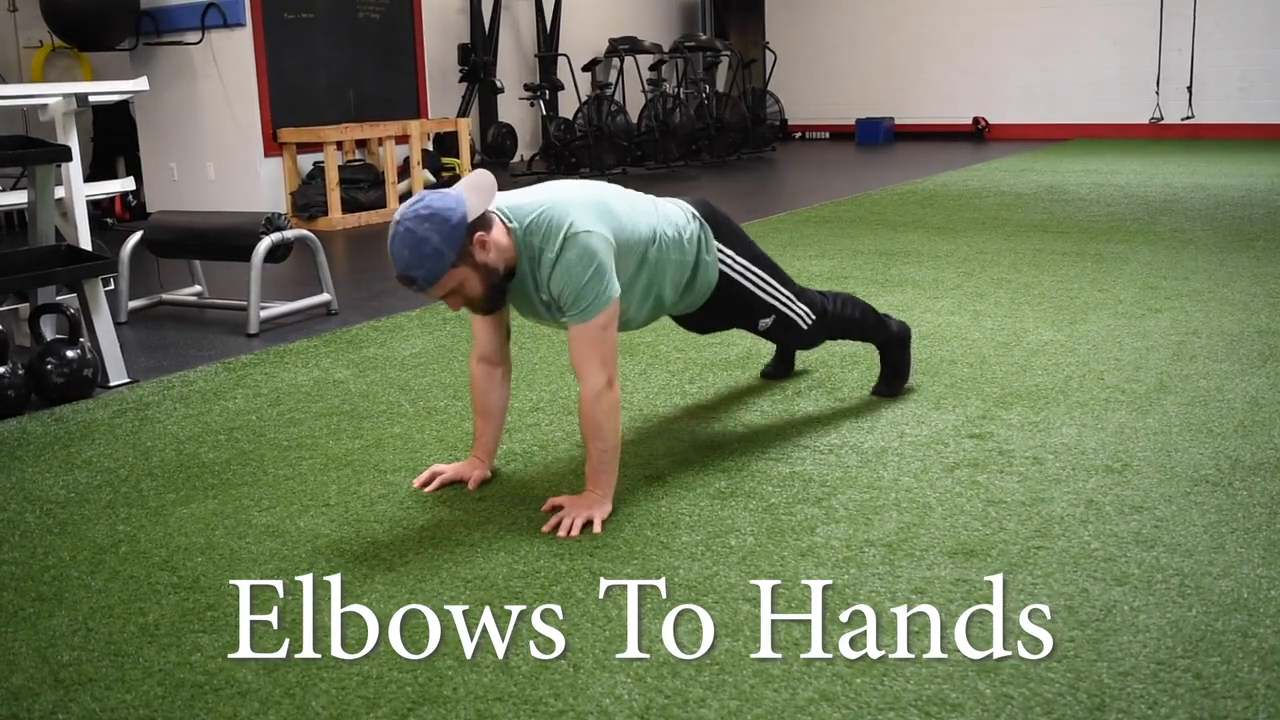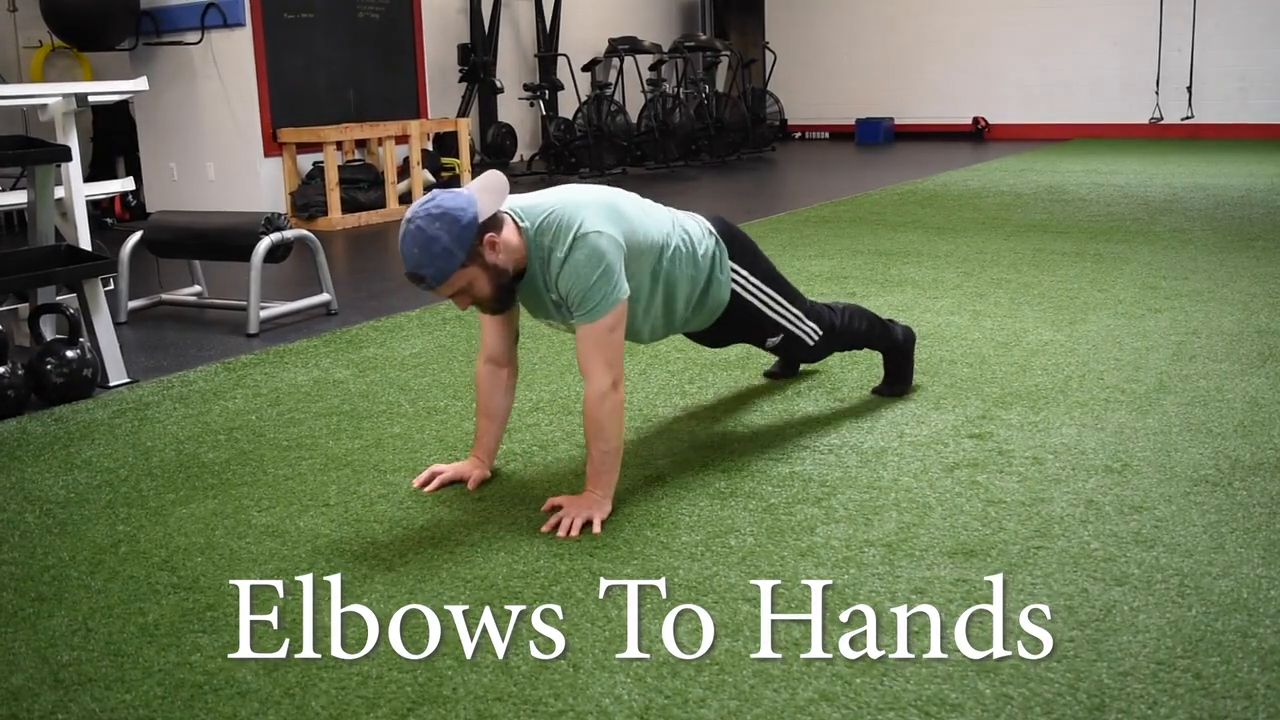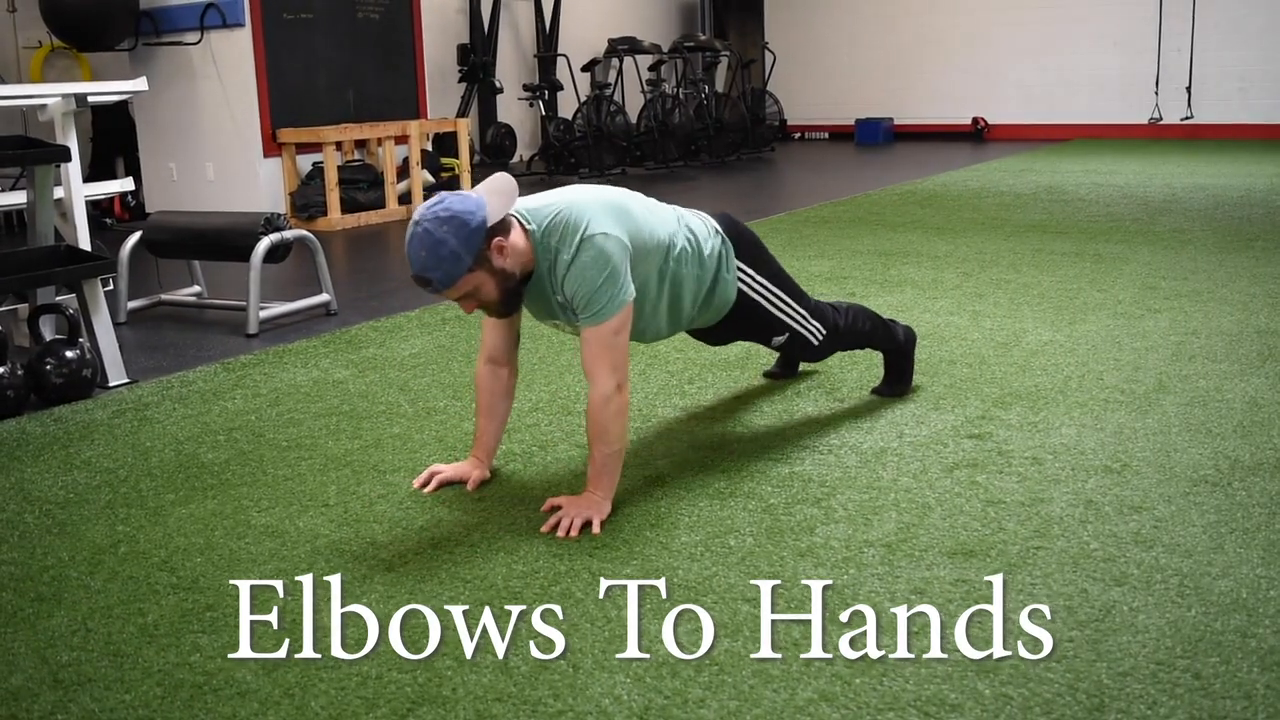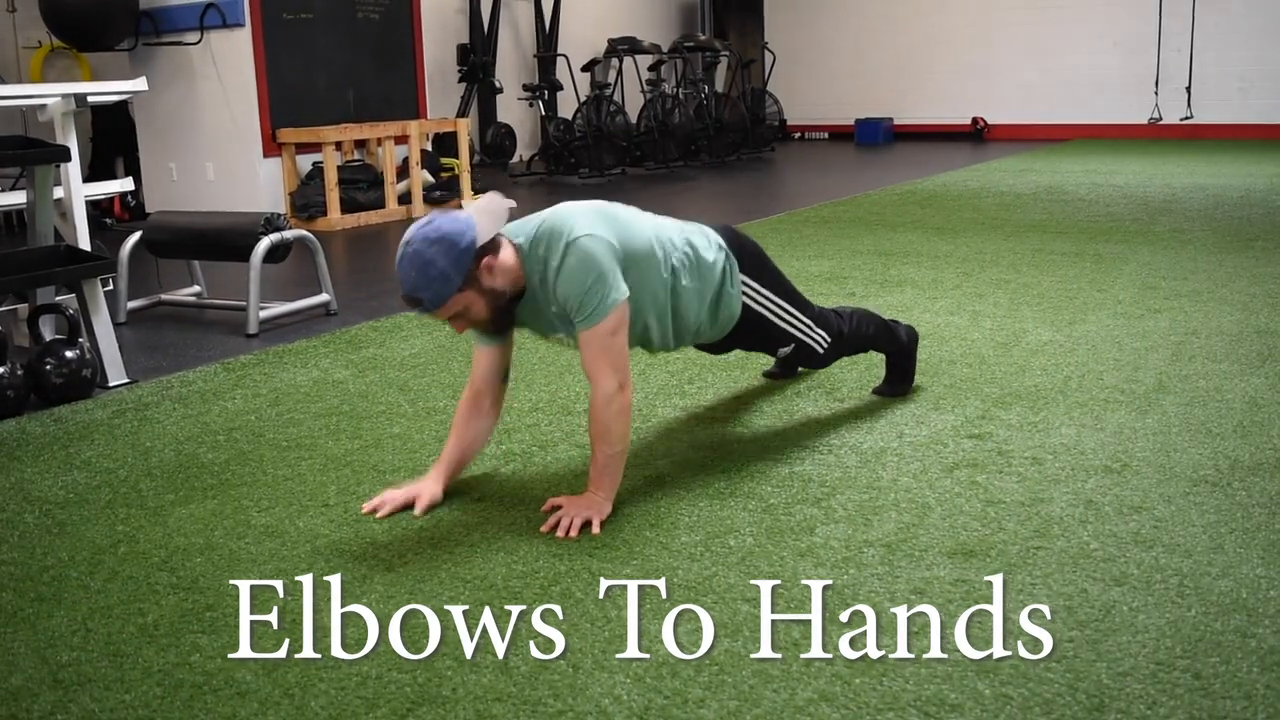
dt=0.2s
person 1, frame 1
left shoulder: (572, 243)
right shoulder: (477, 244)
left elbow: (599, 382)
right elbow: (490, 361)
left wrist: (598, 495)
right wrist: (480, 459)
left hip: (702, 253)
right hip: (667, 277)
left knee: (805, 319)
left ankle: (889, 336)
right ankle: (786, 352)
person 1, frame 2
left shoulder: (581, 244)
right shoulder: (489, 247)
left elbow: (604, 383)
right elbow: (497, 362)
left wrist: (598, 496)
right wrist: (480, 459)
left hip: (715, 269)
right hip: (679, 287)
left knee: (813, 334)
left ankle: (893, 340)
right ankle: (789, 355)
person 1, frame 3
left shoulder: (588, 247)
right shoulder: (495, 248)
left elbow: (608, 386)
right elbow: (497, 363)
left wrist: (598, 496)
right wrist: (479, 459)
left hip: (722, 268)
right hip: (682, 285)
left knee: (817, 334)
right knee: (763, 338)
left ankle: (894, 340)
right ankle: (788, 356)
person 1, frame 4
left shoulder: (575, 252)
right shoulder: (490, 278)
left elbow: (611, 388)
right elbow: (484, 393)
left wrist: (598, 497)
right wrist: (437, 477)
left hip: (725, 279)
right hip: (687, 303)
left knee: (819, 341)
left ankle: (895, 341)
right ankle: (785, 355)
